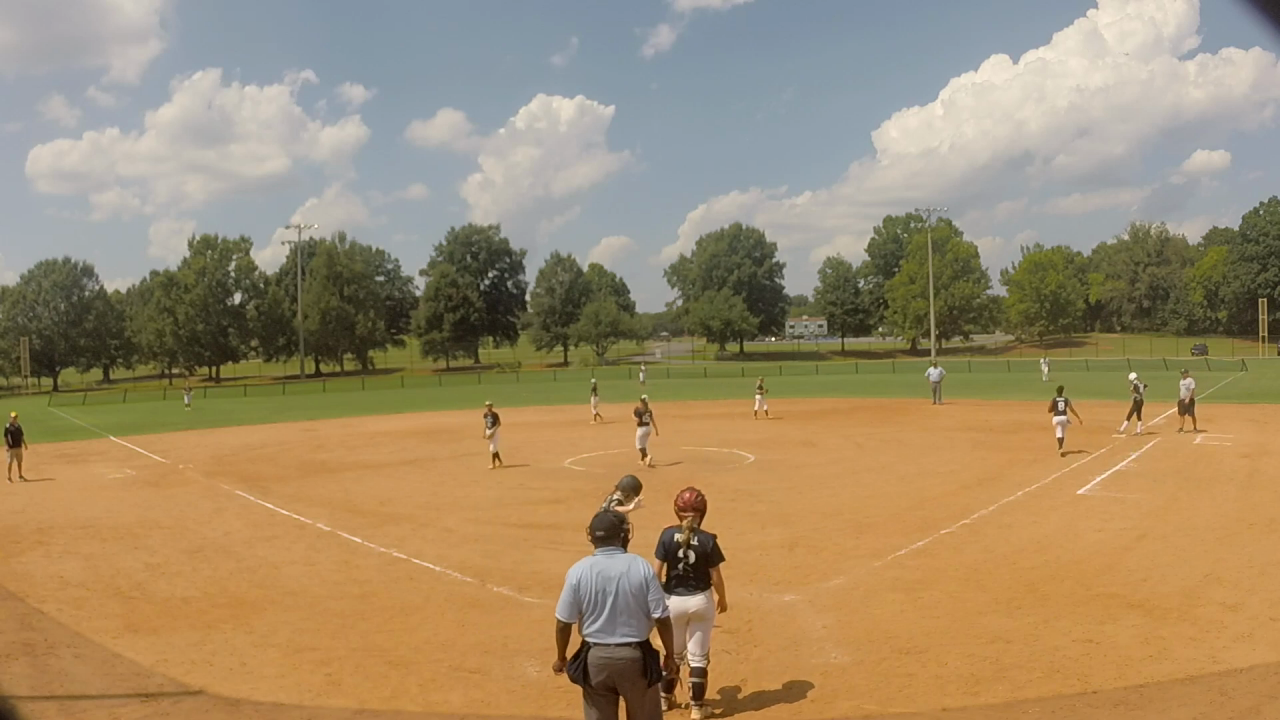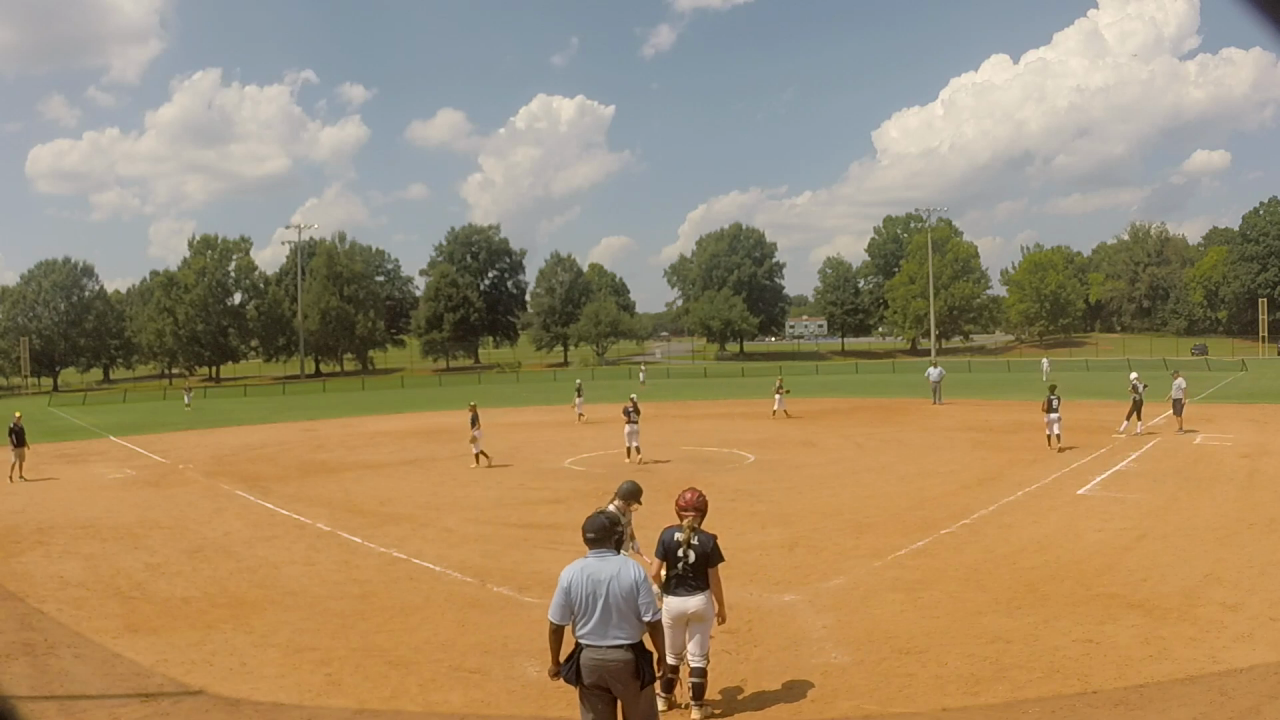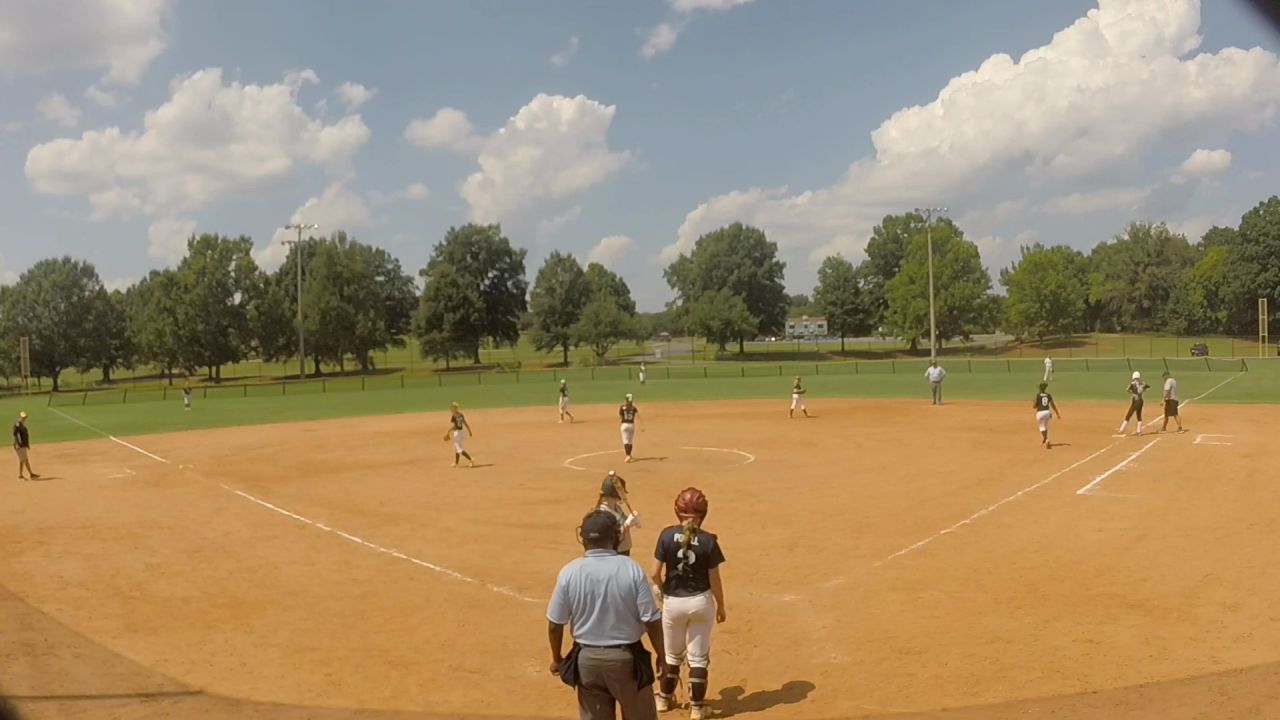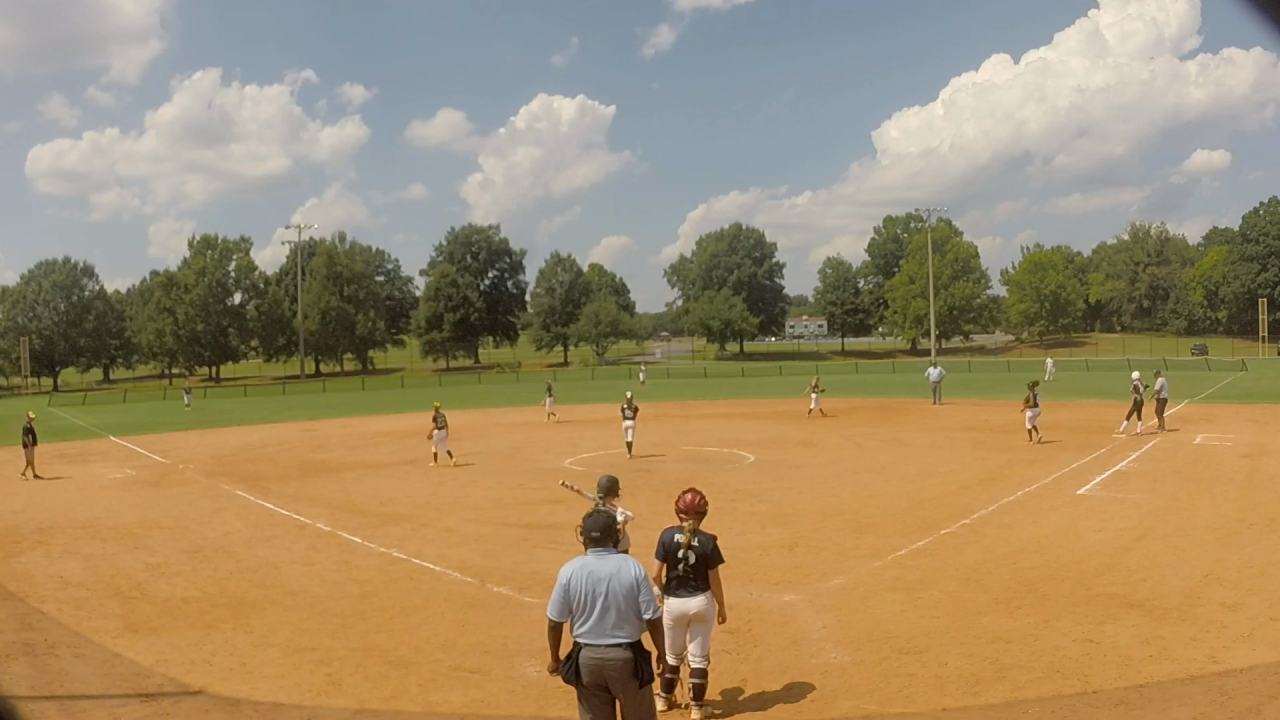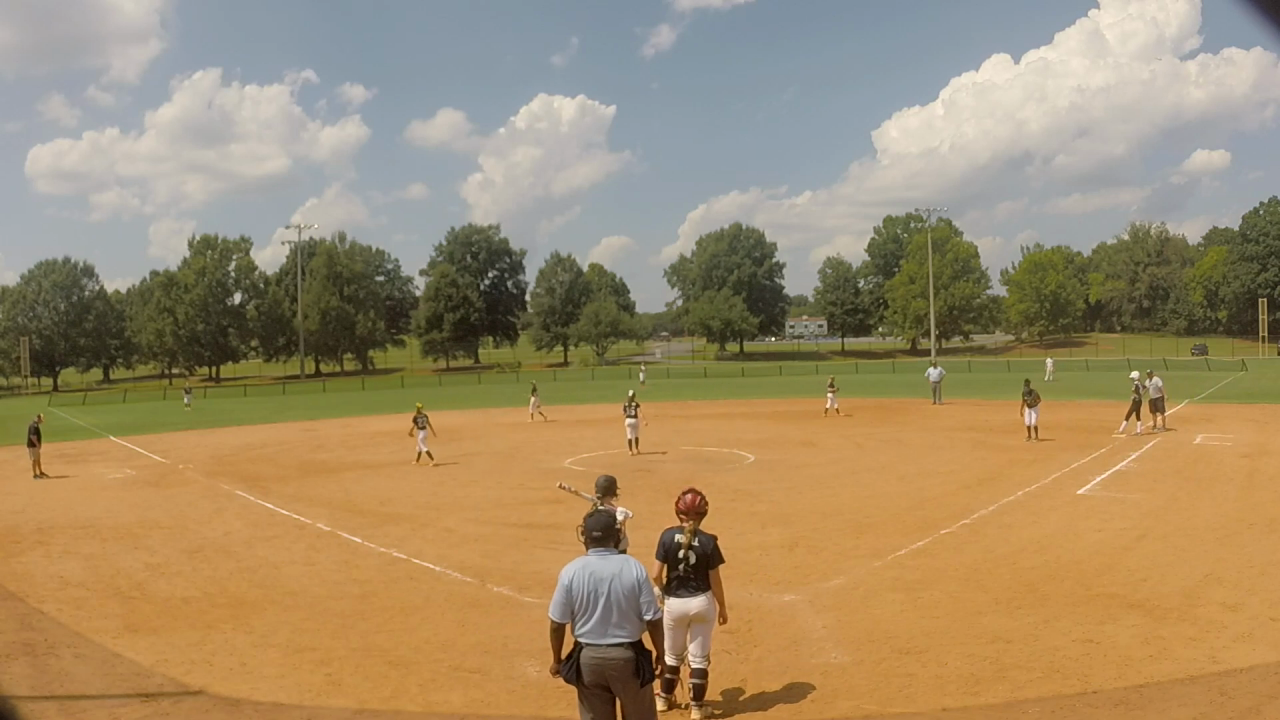
dt=0.5s
person 1, frame 1
left shoulder: (667, 535)
right shoulder: (707, 540)
left elbow: (656, 573)
right elbow: (716, 578)
left wrist: (662, 591)
right wrist: (722, 600)
left hip: (674, 601)
right hip: (701, 601)
left knee: (673, 653)
right knee: (698, 657)
left ankle: (664, 699)
person 1, frame 2
left shoulder: (668, 534)
right shoulder: (708, 540)
left elbow: (654, 572)
right elbow: (714, 579)
left wrist: (663, 589)
right wrist: (721, 607)
left hip: (673, 601)
right hip: (700, 602)
left knee: (672, 654)
right knee: (698, 657)
left ankle: (664, 699)
person 1, frame 3
left shoulder: (667, 535)
right shoulder: (708, 541)
left elbow: (654, 573)
right elbow: (714, 580)
left wrist: (663, 590)
right wrist: (721, 605)
left hip: (673, 602)
right hip: (701, 602)
left knee: (672, 654)
right knee: (698, 657)
left ankle: (664, 699)
person 1, frame 4
left shoulder: (667, 535)
right shoulder: (708, 541)
left elbow: (655, 574)
right elbow: (714, 580)
left wrist: (663, 591)
right wrist: (721, 607)
left hip: (674, 603)
right hip: (701, 603)
left knee: (672, 654)
right knee: (699, 657)
left ankle: (664, 699)
person 1, frame 5
left shoulder: (668, 536)
right shoulder: (708, 541)
left elbow: (656, 575)
right elbow: (715, 581)
left wrist: (664, 591)
right wrist: (722, 607)
left hip: (674, 603)
right hip: (702, 603)
left knee: (672, 654)
right knee: (699, 657)
left ankle: (664, 699)
person 2, frame 1
left shoulder: (579, 570)
right shoulder: (641, 567)
left elbow: (563, 622)
right elbow: (662, 618)
left wrist: (560, 657)
right wrist: (670, 654)
left hip: (595, 656)
right hip: (635, 655)
person 2, frame 2
left shoulder: (571, 573)
right shoulder: (633, 569)
left elbow: (556, 625)
right elbow: (652, 620)
left wrist: (555, 661)
right wrist: (662, 656)
left hip: (589, 658)
right hip: (629, 657)
person 2, frame 3
left shoulder: (569, 572)
right shoulder: (631, 569)
left elbow: (555, 624)
right elbow: (651, 620)
left wrist: (557, 658)
right wrist: (661, 655)
left hip: (587, 658)
right hip: (626, 657)
person 2, frame 4
left shoulder: (569, 571)
right shoulder: (632, 567)
left elbow: (555, 622)
right elbow: (652, 618)
left wrist: (555, 658)
right wrist: (661, 653)
left hip: (587, 658)
right hip: (627, 656)
person 2, frame 5
left shoulder: (571, 571)
right shoulder: (633, 567)
left elbow: (557, 623)
right elbow: (652, 619)
left wrist: (557, 660)
right wrist: (660, 653)
left hip: (588, 657)
right hip: (628, 655)
